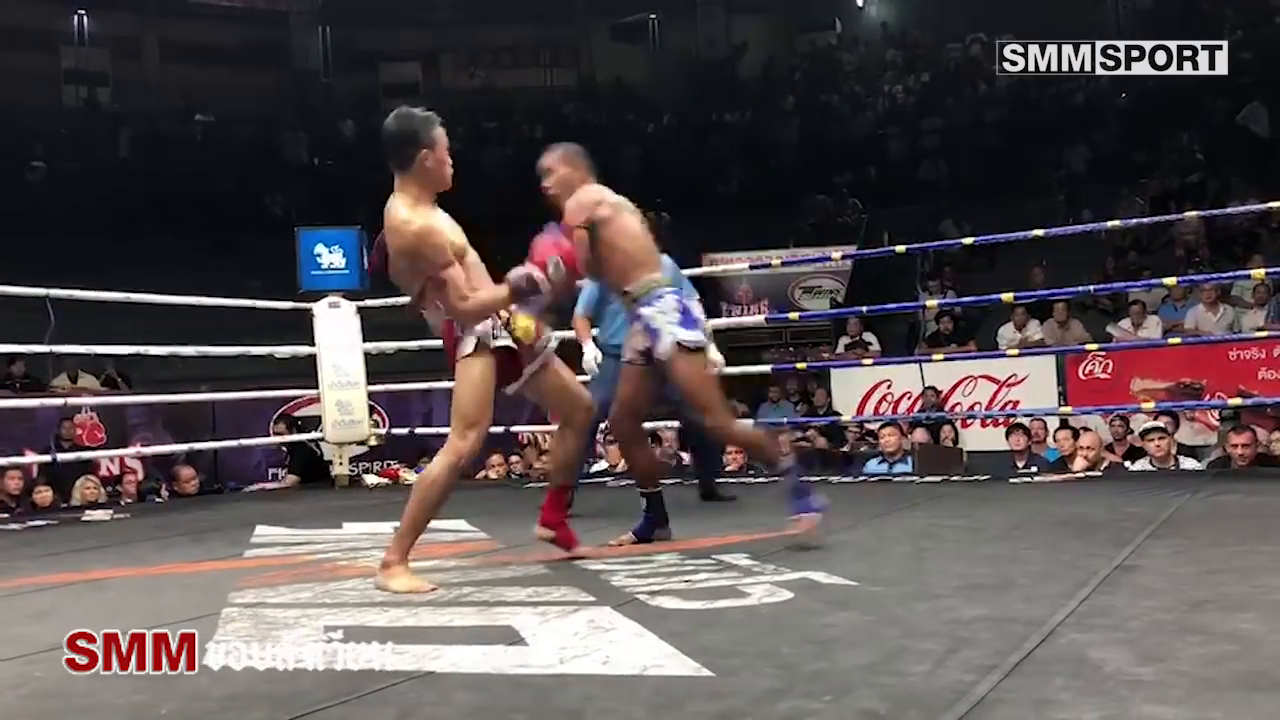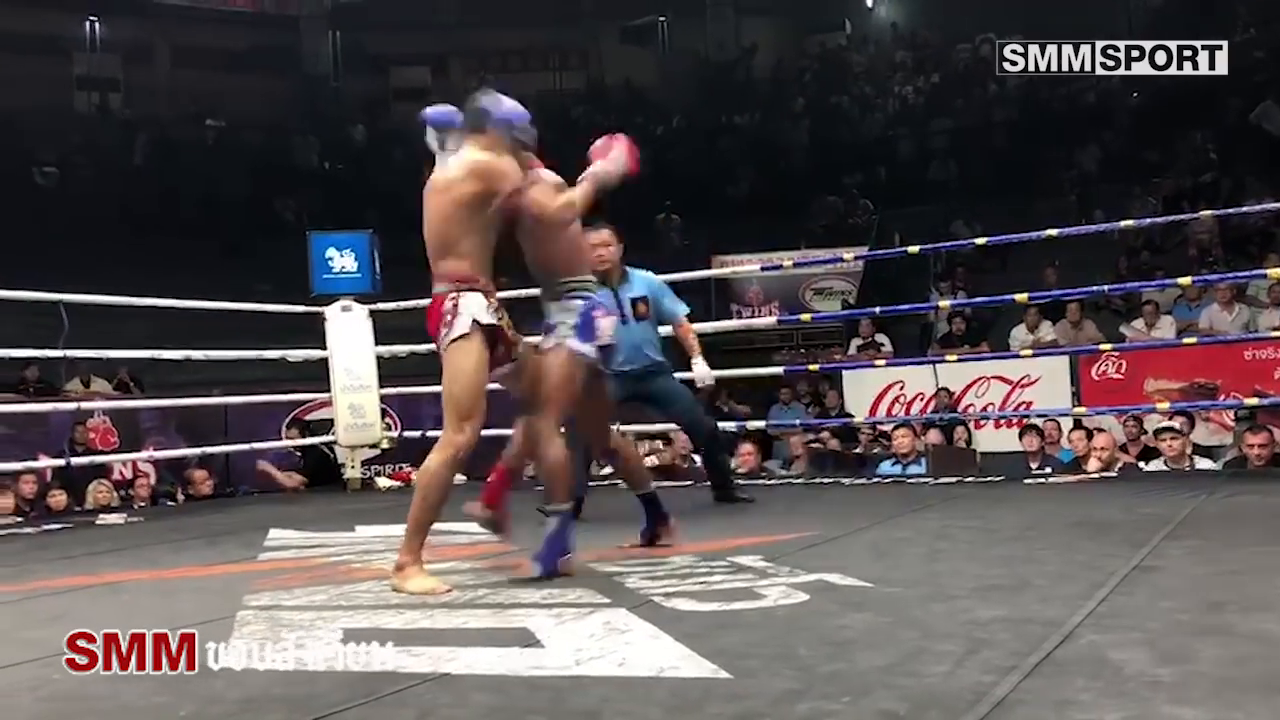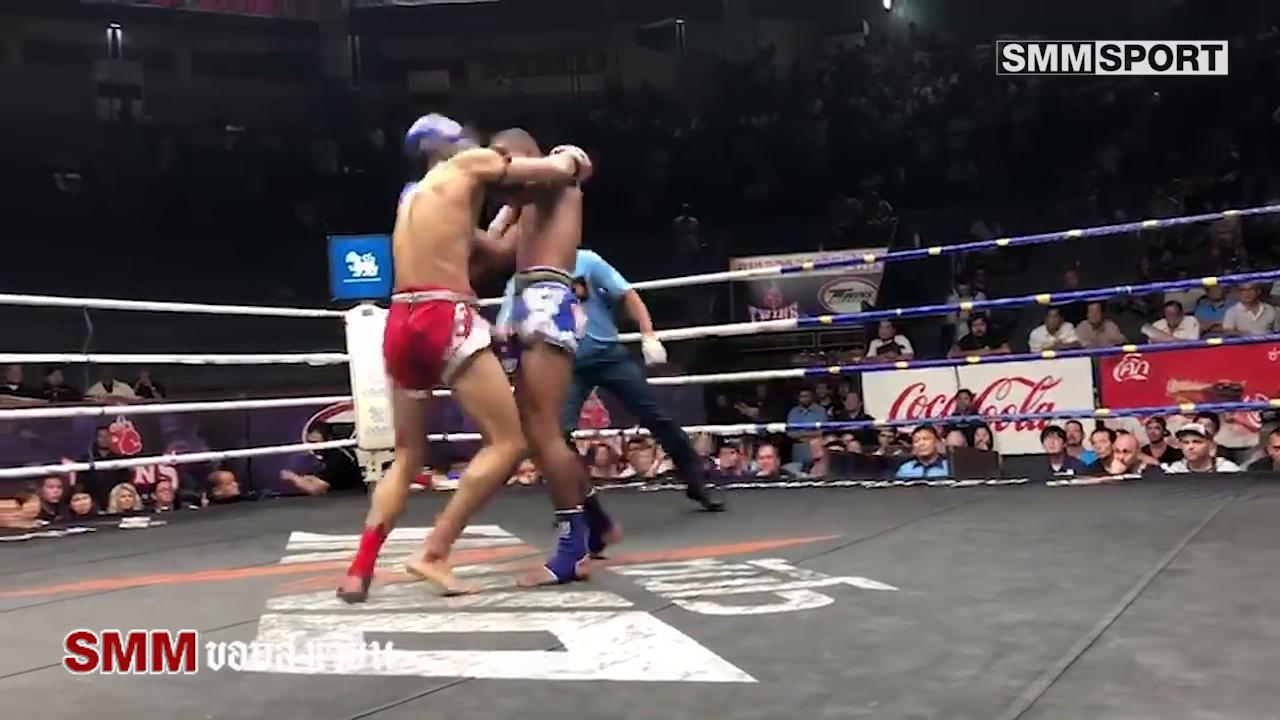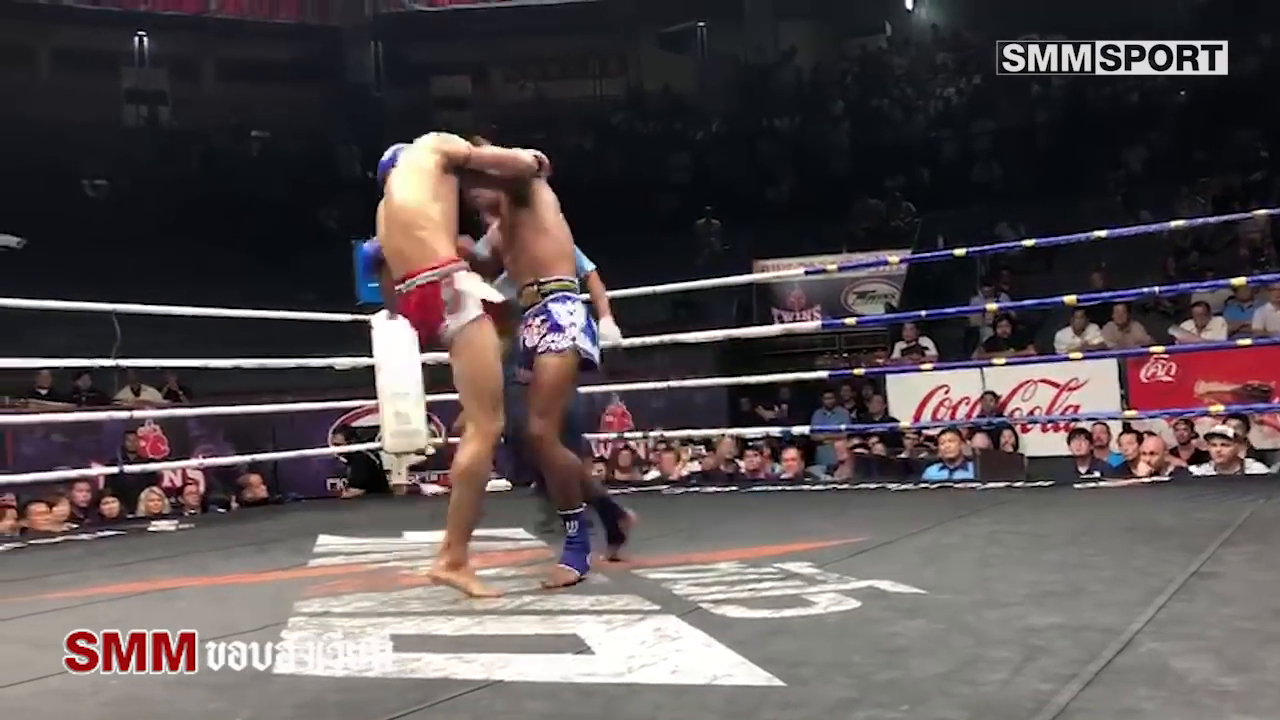
dt=0.2s
person 1, frame 1
left shoulder: (409, 206)
right shoulder: (417, 228)
right elbow: (463, 308)
right wrist: (519, 284)
left hip: (505, 323)
right hip: (478, 332)
left knee: (579, 411)
right knee: (464, 445)
left ankle: (553, 520)
right ankle: (394, 561)
person 1, frame 2
left shoulder: (452, 165)
right shoulder: (488, 164)
left hip: (474, 308)
right hip: (464, 308)
right knee: (460, 436)
right ankle: (407, 563)
person 1, frame 3
left shoulder: (416, 195)
right shoulder: (471, 161)
right elbow: (556, 173)
left wrist: (509, 213)
right wrist: (569, 161)
left hip: (402, 323)
right hip: (449, 319)
left knee: (408, 458)
right knee: (508, 443)
left ankle: (360, 570)
right ankle: (434, 552)
person 1, frame 4
left shoulder: (387, 205)
right shoulder: (432, 146)
right elbow: (517, 165)
right wrist: (535, 161)
left hip: (413, 298)
right hip: (447, 288)
right knee: (485, 427)
right ankle: (454, 561)
person 2, frame 1
left shoulder: (584, 201)
right shoulder: (604, 210)
left elbow: (574, 265)
left hip: (665, 313)
right hip: (646, 321)
left knee: (712, 420)
right knee: (622, 424)
left ankle: (798, 489)
right ankle: (655, 518)
person 2, frame 2
left shoulder: (540, 186)
right shoulder: (533, 190)
left hip: (576, 314)
right hip: (569, 314)
left knee: (541, 426)
right knee: (600, 437)
left ankle: (556, 545)
right ankle: (657, 520)
person 2, frame 3
left shoulder: (558, 179)
right shoulder: (528, 200)
left hip: (547, 304)
right hip: (533, 305)
left knee: (542, 432)
right knee: (542, 432)
left ankle: (572, 550)
right ankle: (590, 527)
person 2, frame 4
left shoulder: (525, 187)
right shoulder: (502, 222)
left hip: (560, 314)
right hip: (534, 322)
left knee: (541, 432)
right knee: (541, 439)
left ankle: (577, 545)
right ankle: (590, 527)
person 3, frame 1
left shoulder: (664, 266)
right elbow: (581, 316)
left wrist: (709, 346)
right wrist: (587, 346)
right hip: (615, 358)
left knee: (696, 417)
left ankle: (708, 484)
person 3, frame 2
left shoulder: (647, 283)
left elbow: (680, 323)
left wrist: (697, 360)
left hip: (654, 372)
right hip: (611, 376)
left knee: (702, 426)
left ankle: (723, 487)
person 3, frame 3
left shoulder: (586, 261)
right shoulder: (519, 284)
left elbow: (627, 295)
left wrist: (649, 336)
left hip: (610, 354)
left knee: (659, 419)
left ankle: (697, 485)
right ankle: (584, 506)
person 3, frame 4
right shoulder: (489, 256)
left elbow: (587, 275)
left wrist: (606, 319)
right hip: (518, 355)
left knee: (570, 418)
right knee: (516, 431)
right ankle: (553, 500)
